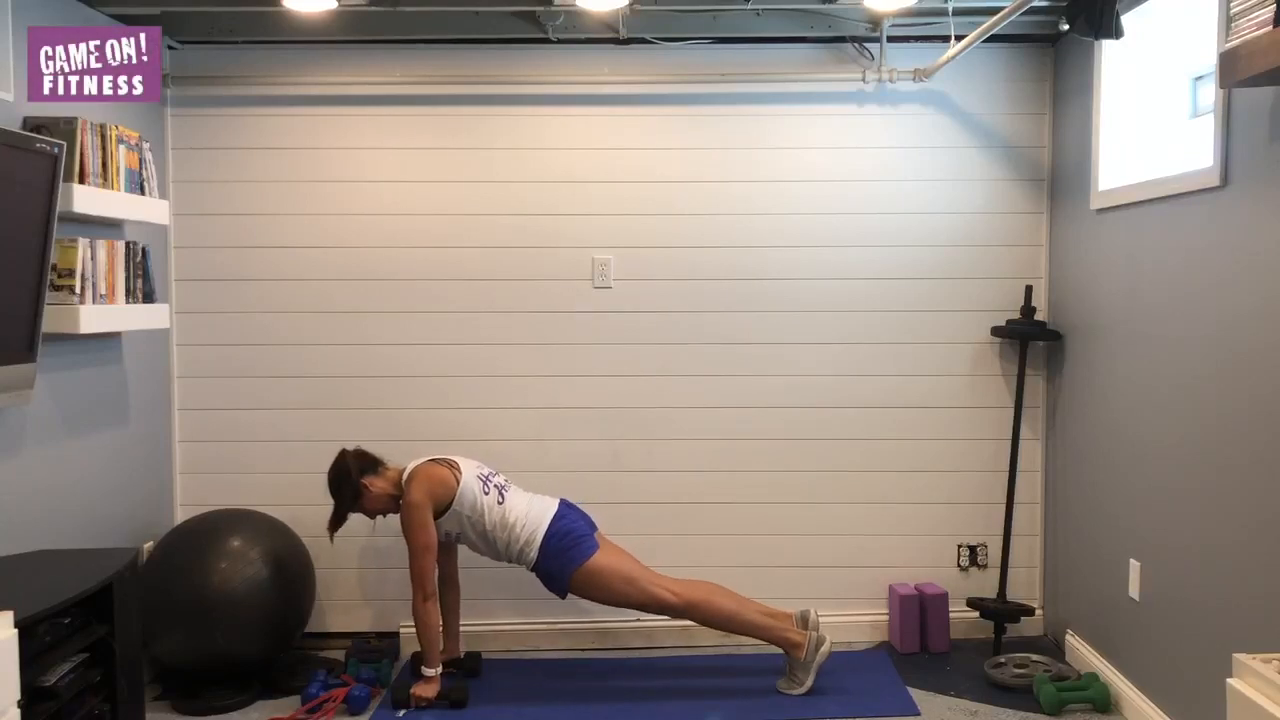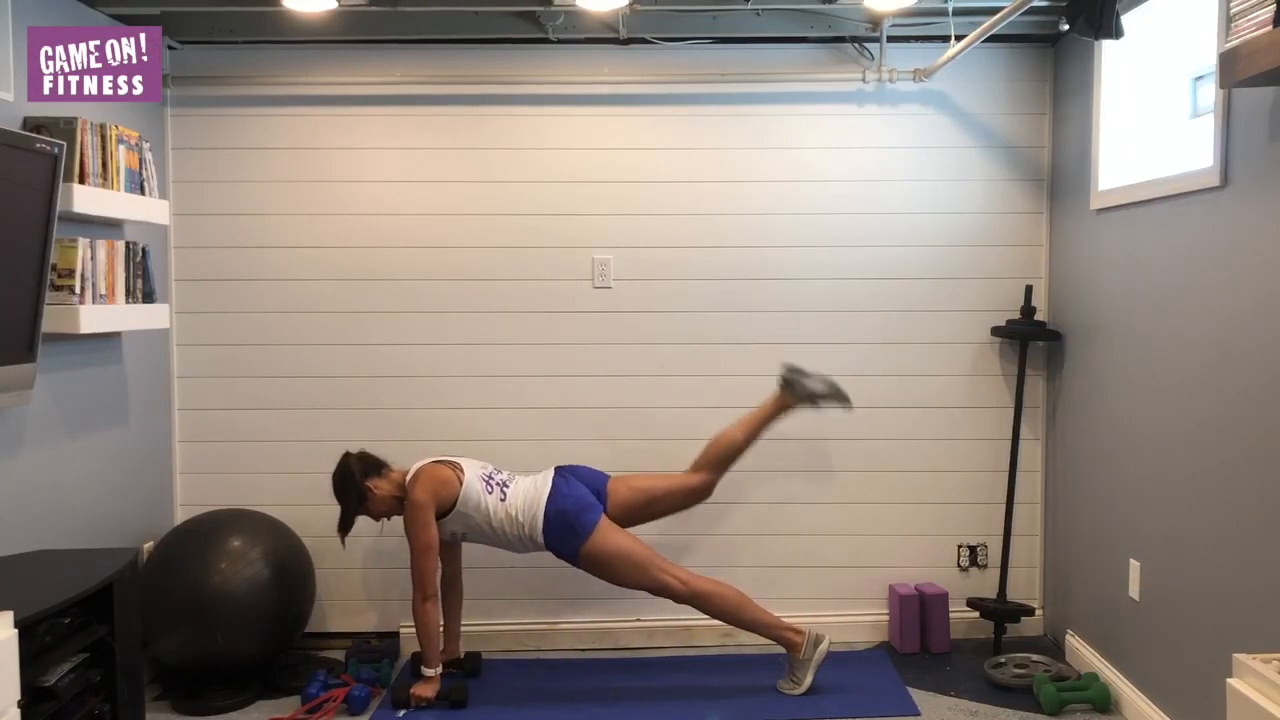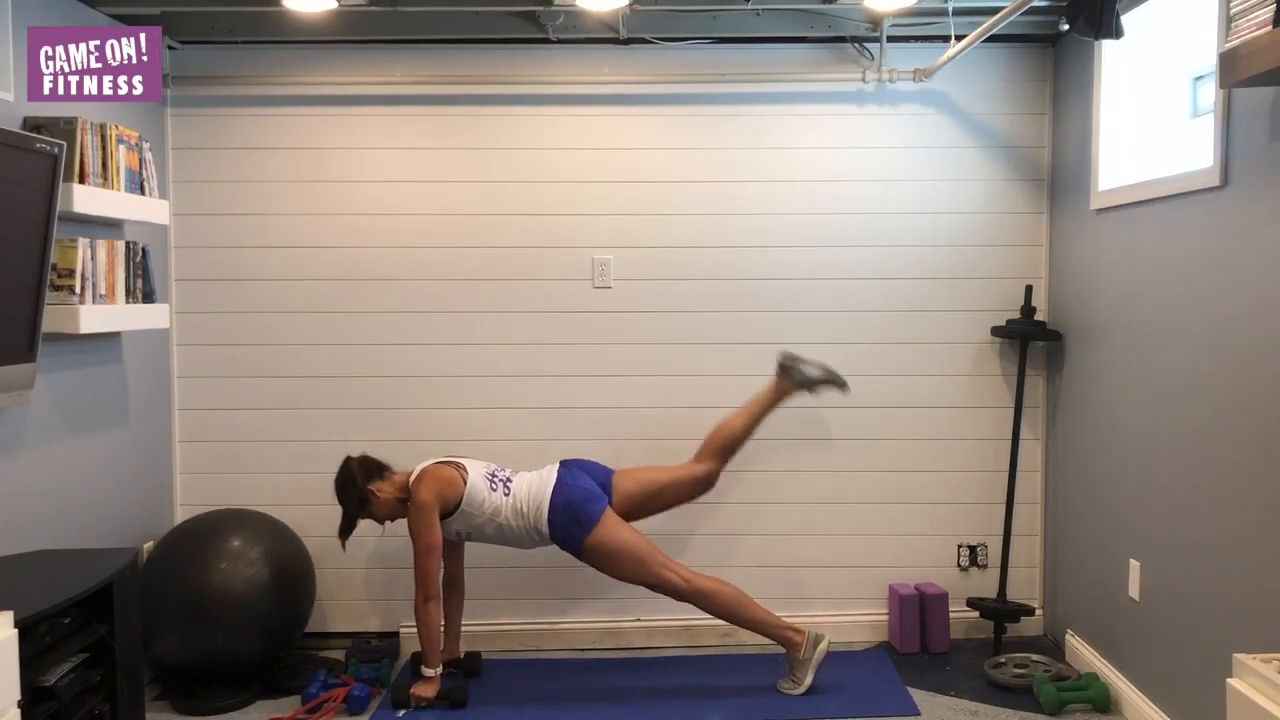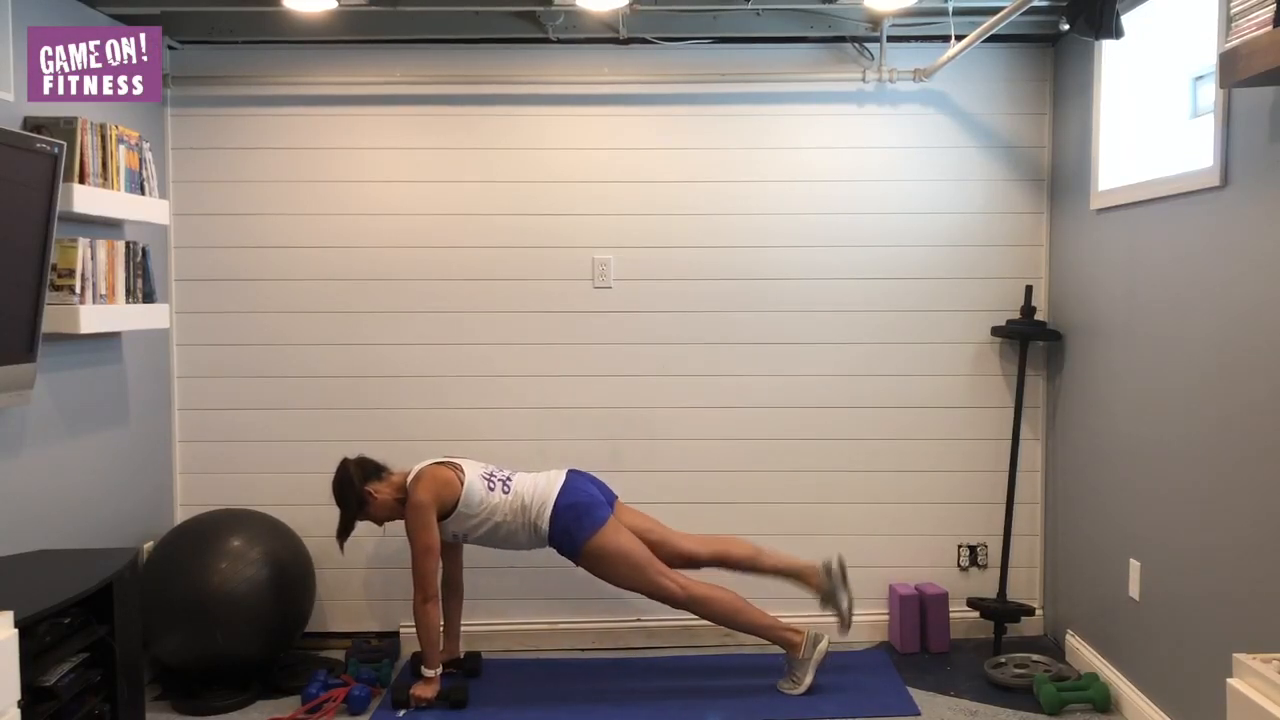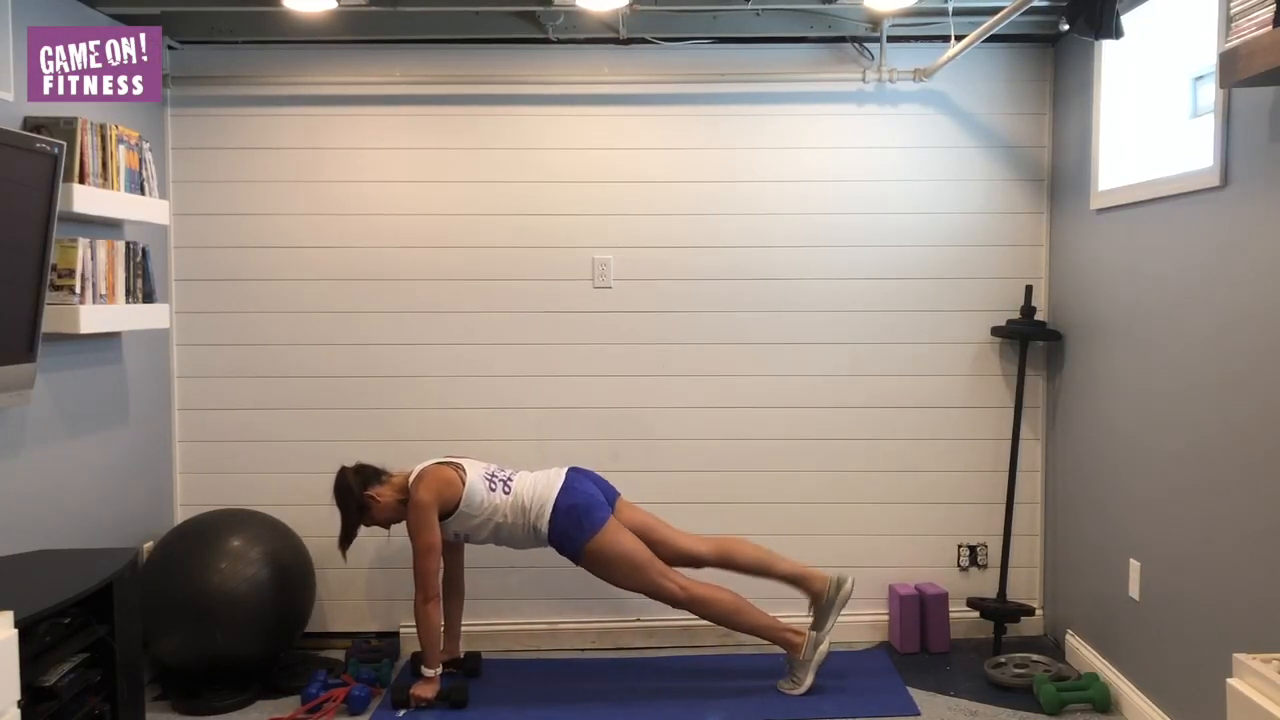
dt=1s
person 1, frame 1
left shoulder: (415, 495)
right shoulder: (432, 477)
left elbow: (425, 593)
right elbow: (448, 578)
left wrist: (431, 673)
right wrist: (452, 649)
left hip: (552, 544)
right hip: (558, 520)
left knee: (668, 599)
right knee: (665, 587)
left ankle: (798, 642)
right ankle: (790, 620)
person 1, frame 2
left shoulder: (417, 496)
right shoulder: (435, 481)
left elbow: (427, 588)
right elbow: (450, 578)
left wrist: (431, 673)
right wrist: (452, 648)
left hip: (562, 516)
right hip: (566, 486)
left knee: (675, 583)
right knee: (698, 480)
left ankle: (798, 642)
right ankle: (789, 394)
person 1, frame 3
left shoulder: (421, 498)
right shoulder: (437, 483)
left elbow: (429, 595)
right elbow: (454, 583)
left wrist: (431, 674)
right wrist: (452, 651)
left hip: (565, 508)
right hip: (570, 482)
left knee: (678, 580)
right knee: (704, 470)
left ankle: (797, 641)
right ankle: (786, 380)
person 1, frame 4
left shoulder: (419, 497)
right shoulder: (434, 485)
left elbow: (427, 596)
right elbow: (451, 580)
left wrist: (430, 674)
right wrist: (451, 649)
left hip: (564, 513)
right hip: (569, 491)
left knee: (672, 586)
right knee: (697, 552)
left ankle: (796, 639)
right ankle: (816, 575)
person 1, frame 5
left shoulder: (421, 497)
right shoulder: (438, 484)
left elbow: (428, 594)
right elbow: (453, 579)
left wrist: (430, 673)
right wrist: (451, 649)
left hip: (565, 511)
right hip: (573, 489)
left knee: (673, 585)
right knee: (693, 549)
left ankle: (798, 642)
right ankle: (819, 584)
